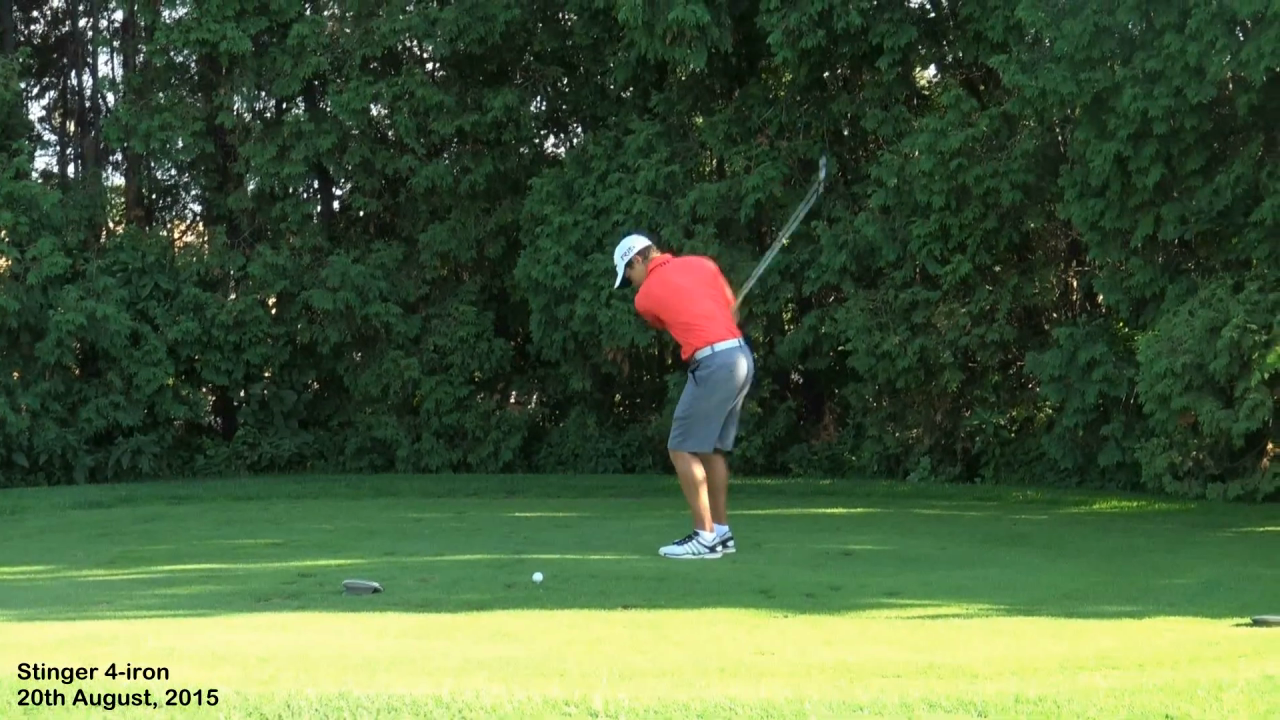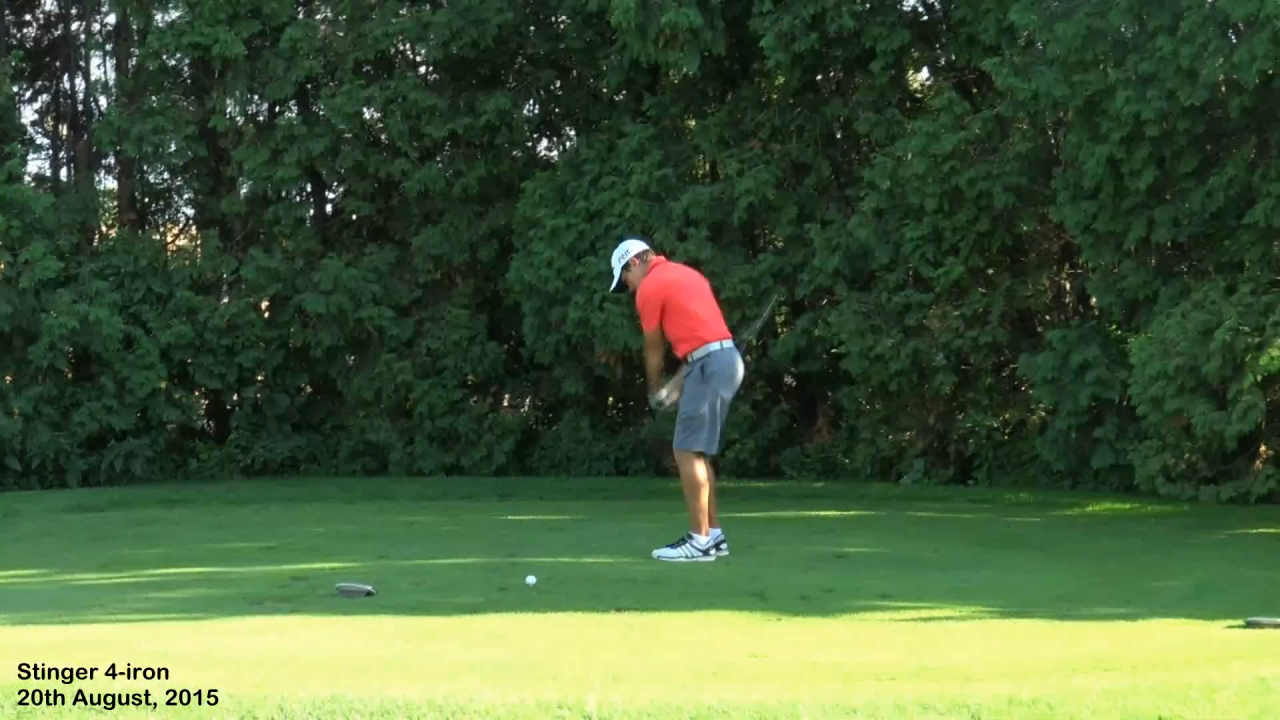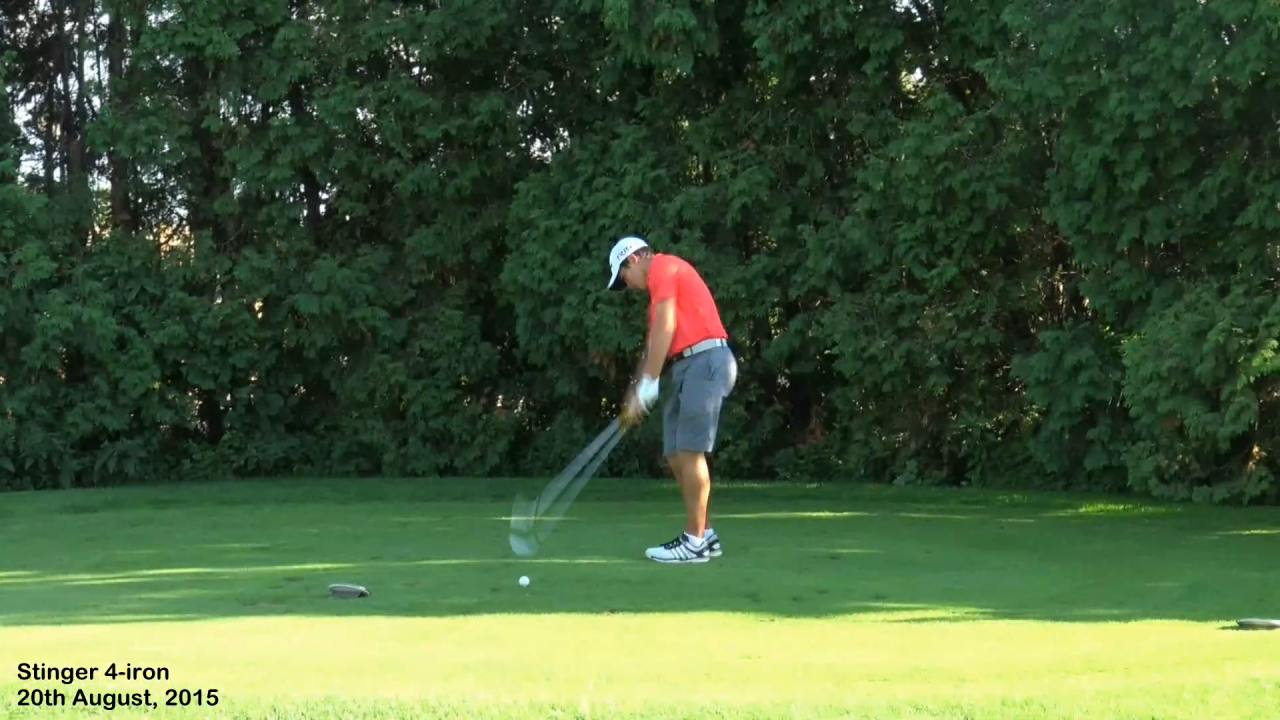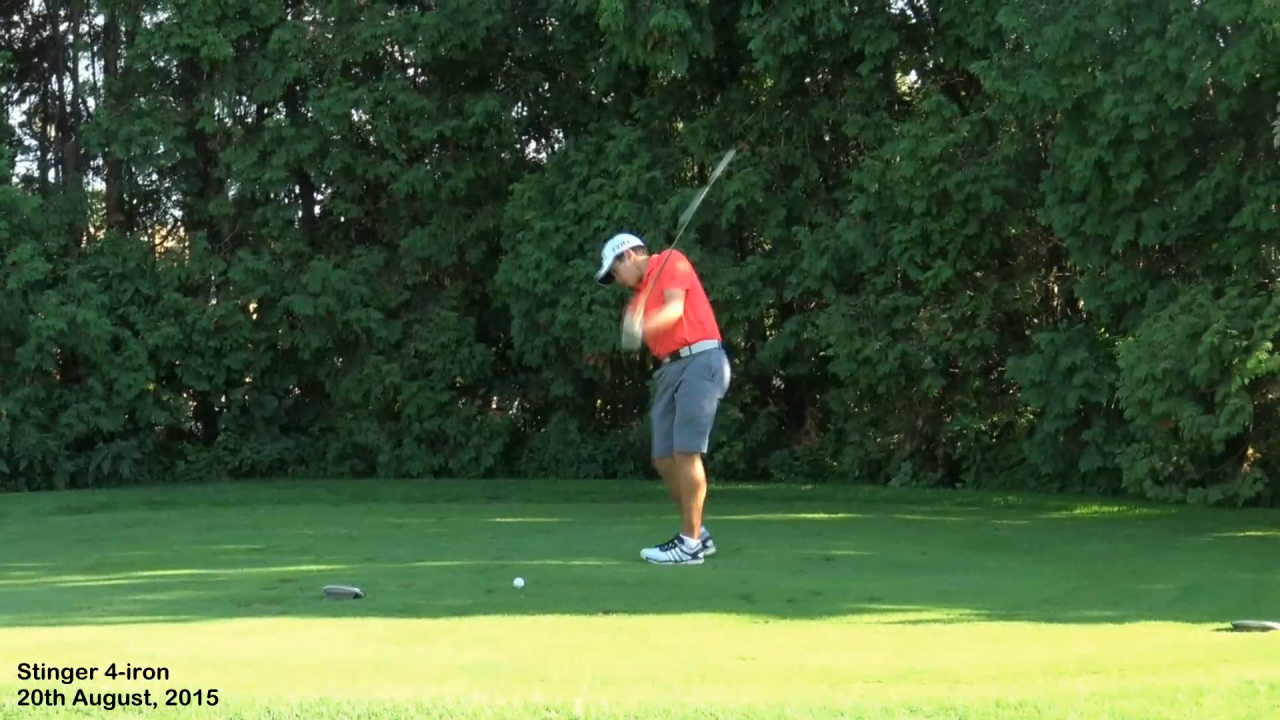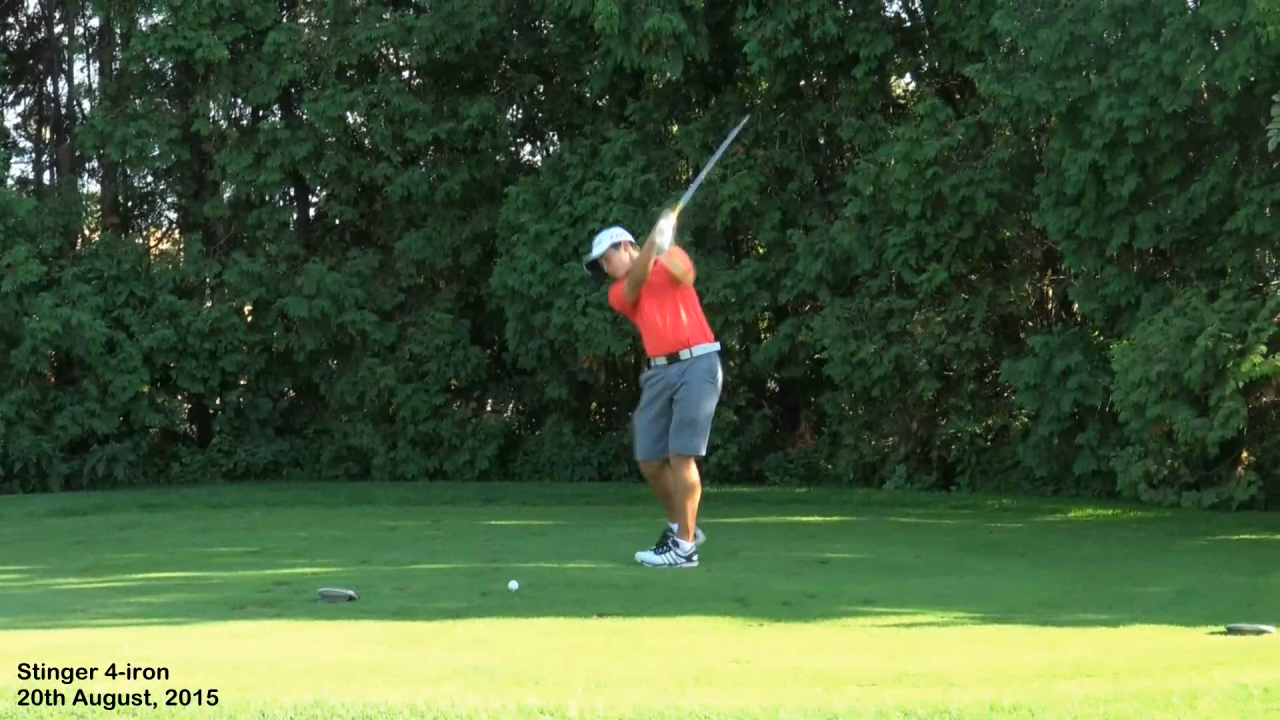
dt=0.1s
person 1, frame 1
left shoulder: (645, 296)
right shoulder: (700, 264)
left hip: (714, 363)
right hip: (740, 356)
left knee: (682, 450)
right knee: (709, 449)
left ankle: (706, 537)
right ankle: (720, 531)
person 1, frame 2
left shoulder: (651, 288)
right shoulder: (682, 273)
left elbow: (653, 349)
left wrist: (659, 388)
right wrist: (675, 384)
left hip: (711, 363)
right hip: (710, 364)
left knee: (688, 451)
right knee: (690, 452)
left ankle: (700, 540)
right ankle: (712, 534)
person 1, frame 3
left shoulder: (662, 267)
right shoulder: (665, 278)
left elbow: (665, 328)
right elbow: (656, 345)
left wrist: (649, 382)
right wrist: (637, 390)
left hip: (706, 362)
right hip: (688, 366)
left knee: (689, 451)
right knee: (677, 453)
left ankle: (695, 541)
right ankle: (704, 534)
person 1, frame 4
left shoulder: (668, 261)
right shoulder: (637, 294)
left elbow: (674, 307)
right elbow: (635, 318)
left wrist: (644, 325)
right wrist: (632, 322)
left hip: (703, 362)
right hip: (670, 368)
left knee: (685, 453)
right knee: (664, 456)
left ankle: (690, 542)
right ankle: (697, 533)
person 1, frame 5
left shoulder: (670, 258)
right shoulder: (619, 292)
left elbow: (684, 274)
right elbow: (635, 282)
left wrist: (664, 244)
right wrist: (654, 241)
left hip: (697, 365)
right hip: (659, 371)
left knee: (681, 455)
right knee: (648, 457)
left ankle: (685, 545)
right ankle: (682, 527)
